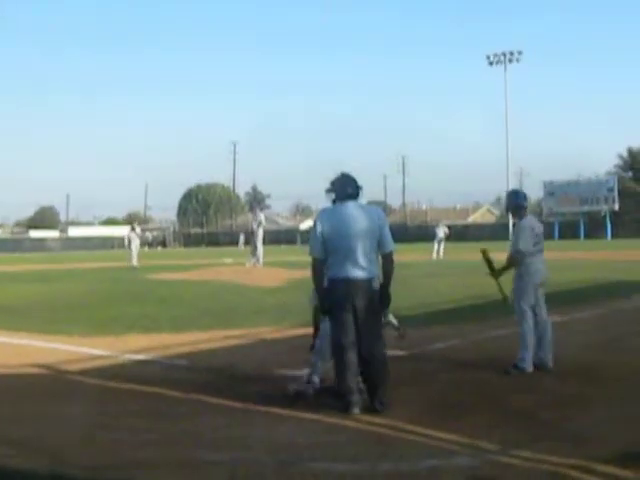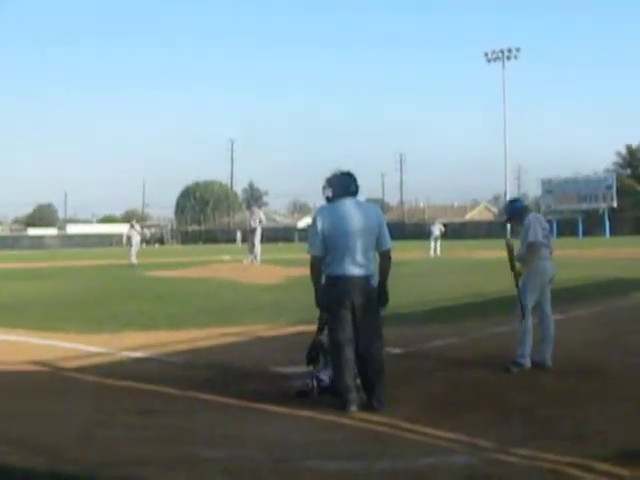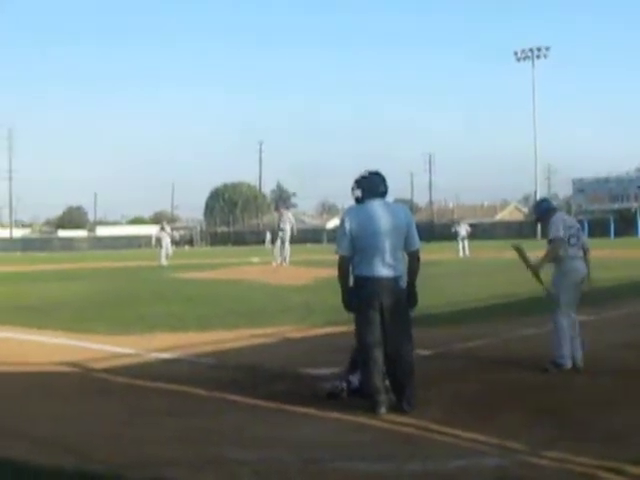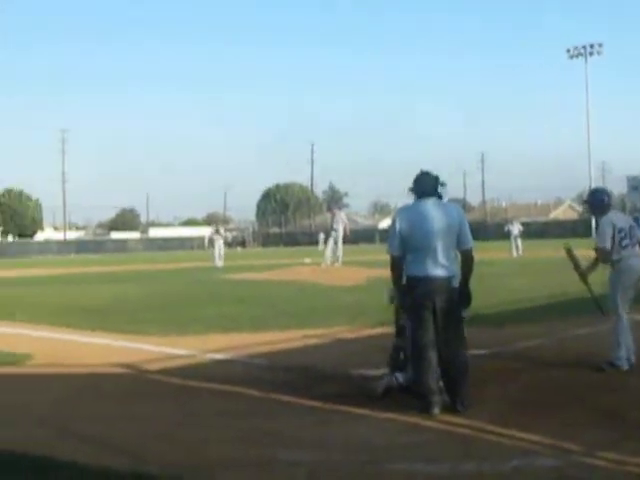
dt=0.4s
person 1, frame 1
left shoulder: (324, 217)
right shoulder: (376, 214)
left elbow: (318, 262)
right elbow: (387, 257)
left wrist: (321, 294)
right wrist: (386, 288)
left hip: (338, 288)
right hip: (369, 287)
left knee: (344, 345)
right knee: (373, 346)
left ankle: (352, 400)
right ankle: (378, 399)
person 1, frame 2
left shoulder: (323, 214)
right shoulder: (374, 211)
left elbow: (317, 259)
right elbow: (385, 255)
left wrist: (318, 290)
right wrist: (382, 285)
left hip: (337, 285)
right hip: (367, 284)
left knee: (342, 343)
right knee: (370, 342)
left ankle: (349, 398)
right ankle: (375, 397)
person 1, frame 3
left shoulder: (352, 215)
right shoulder: (402, 212)
left elbow: (344, 260)
right elbow: (414, 256)
left wrist: (345, 291)
right wrist: (411, 286)
left hip: (365, 286)
right hip: (396, 285)
left knee: (371, 345)
right knee: (400, 344)
left ankle: (378, 400)
right ankle: (406, 399)
person 1, frame 4
left shoulder: (403, 215)
right shoulder: (454, 211)
left elbow: (396, 260)
right elbow: (467, 255)
left wrist: (399, 290)
right wrist: (465, 285)
left hip: (417, 286)
right hip: (448, 285)
left knee: (423, 344)
right knee: (453, 344)
left ankle: (431, 400)
right ankle: (459, 399)
person 2, frame 1
left shoulder: (523, 224)
right shoulder: (535, 222)
left elbow: (520, 254)
left wrist: (502, 270)
left hip: (527, 272)
right hip: (539, 271)
left knee: (525, 317)
right knee: (541, 316)
left ankle: (524, 363)
right ankle: (544, 359)
person 2, frame 2
left shoulder: (530, 220)
right shoulder: (539, 220)
left elbow: (536, 246)
right elbow: (549, 248)
left wrist: (524, 266)
left hip: (536, 269)
right hip: (547, 268)
left knee: (525, 312)
right knee: (545, 314)
left ankle: (523, 359)
right ankle: (544, 358)
person 2, frame 3
left shoulder: (556, 220)
right shoulder: (571, 220)
left elbow: (556, 243)
right elbow: (586, 248)
left wrist: (541, 263)
right wrist: (588, 269)
left hip: (566, 268)
right hip: (580, 267)
left knee: (559, 314)
right knee: (569, 314)
left ankle: (563, 360)
right ankle: (575, 358)
person 2, frame 4
left shoulder: (607, 220)
right shoulder: (624, 216)
left elbow: (603, 251)
left wrist: (588, 270)
left hip: (623, 268)
left knee: (620, 313)
right knee: (621, 311)
left ankle: (620, 360)
